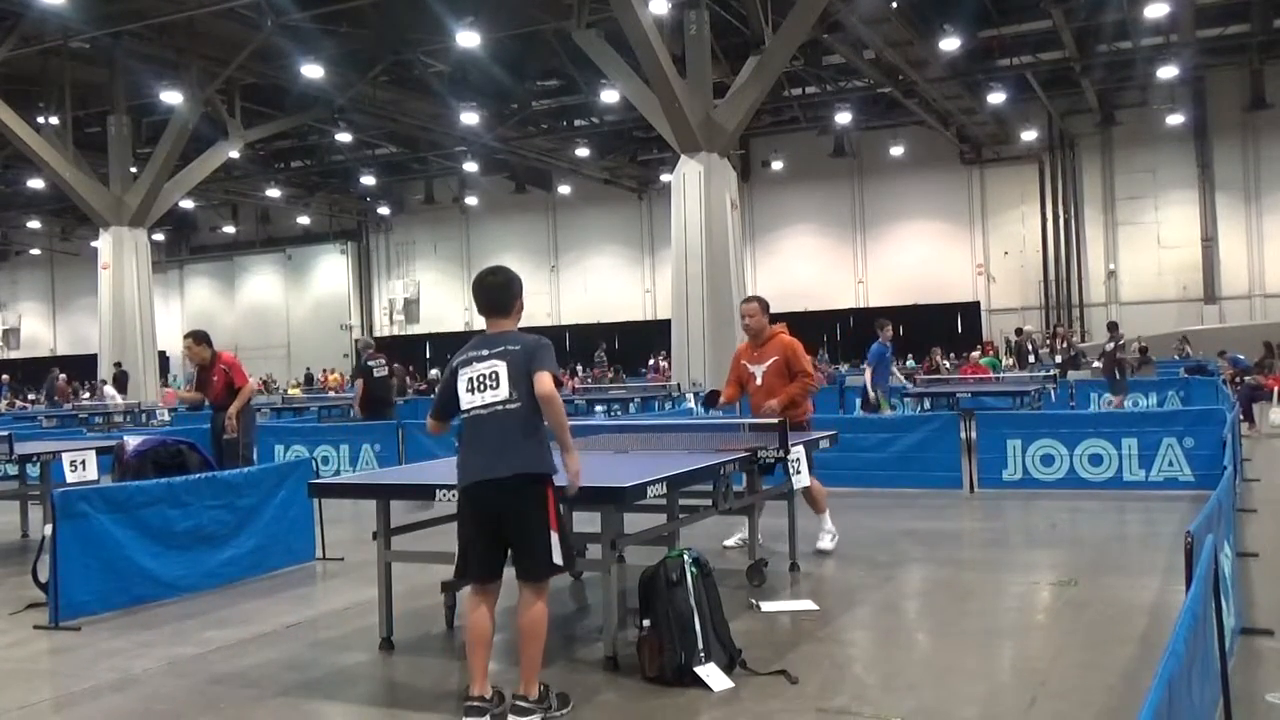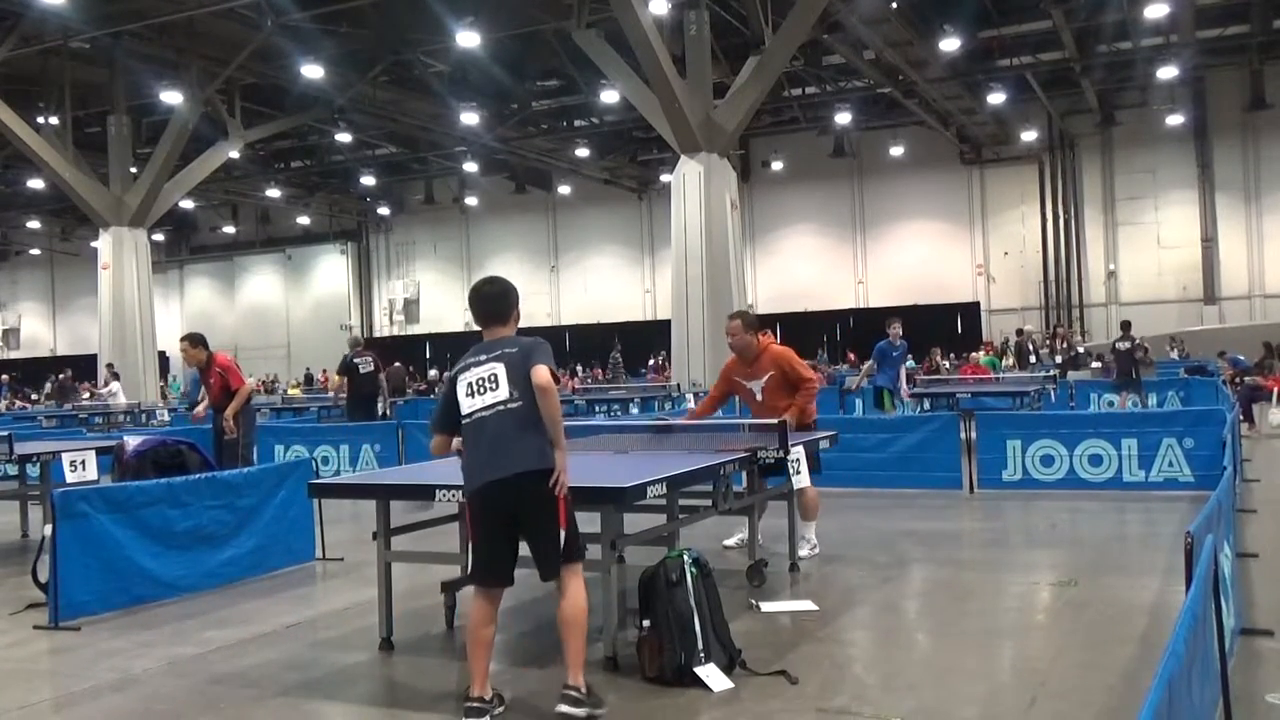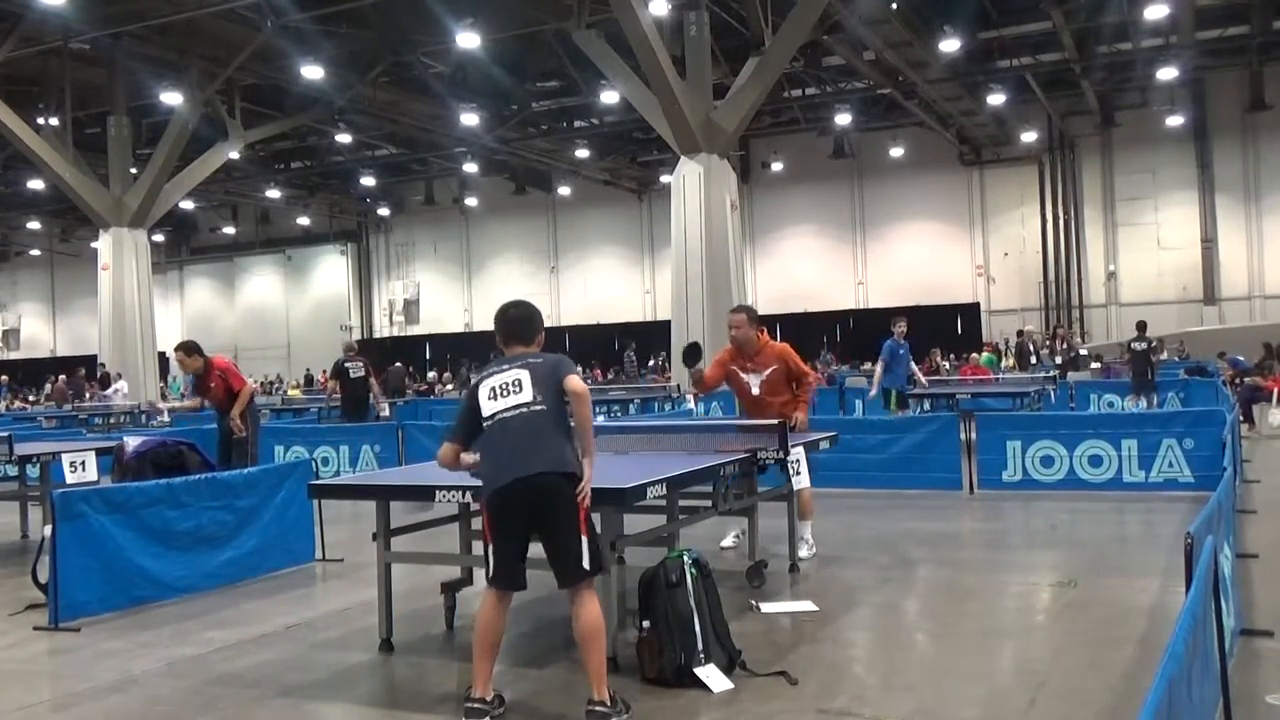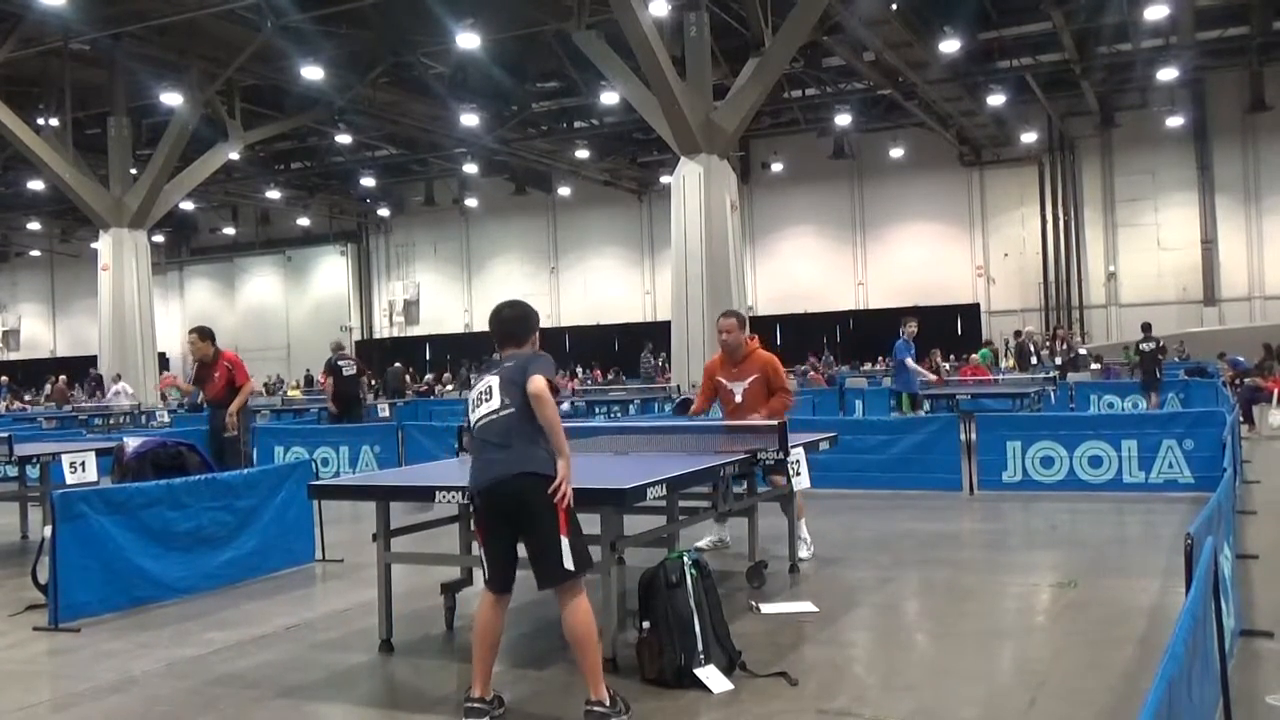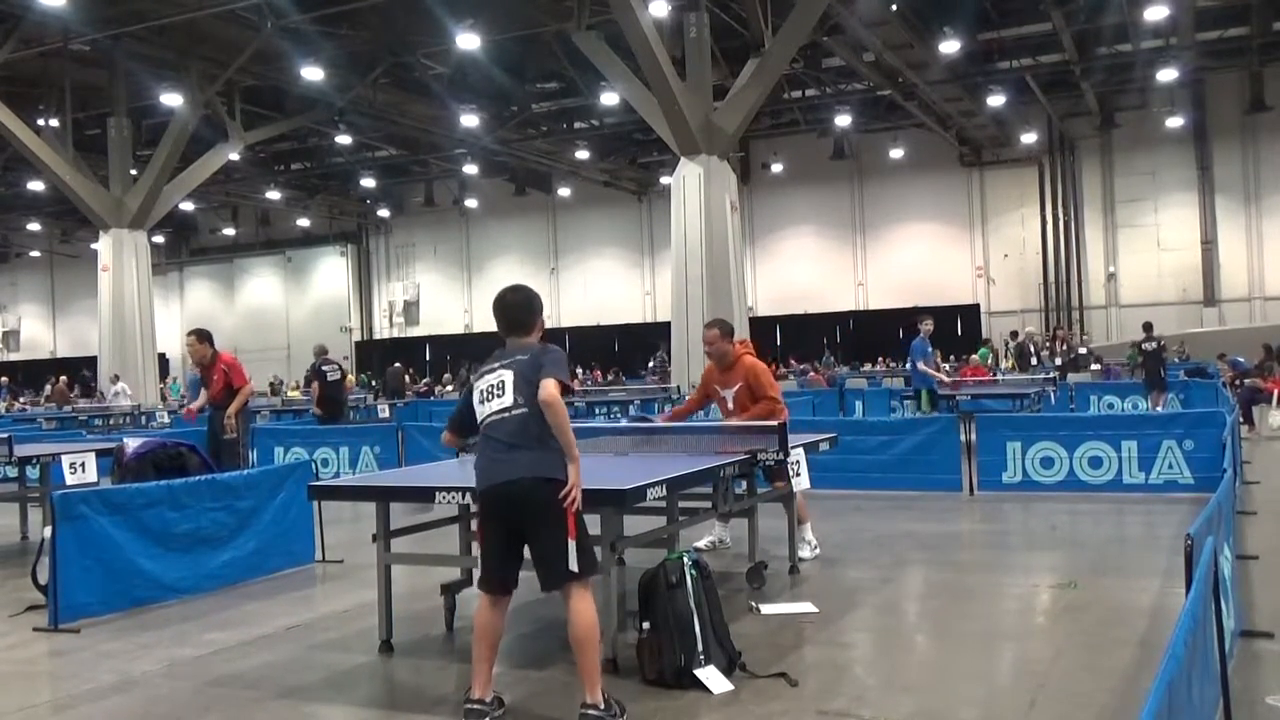
dt=0.3s
person 1, frame 1
left shoulder: (461, 359)
right shoulder: (534, 346)
left elbow: (434, 425)
right elbow: (544, 391)
right wrist: (568, 449)
left hip: (474, 483)
right hip: (526, 478)
left knee: (482, 589)
right knee: (535, 586)
person 1, frame 2
left shoulder: (461, 369)
right shoulder: (531, 348)
left elbow: (438, 444)
right elbow: (543, 383)
right wrist: (560, 449)
left hip: (482, 484)
right hip: (534, 473)
left knee: (486, 589)
right knee: (569, 574)
person 1, frame 3
left shoulder: (480, 382)
right shoulder: (555, 363)
left elbow: (446, 456)
right elbow: (578, 390)
left wrist: (472, 461)
right wrist: (587, 456)
left hip: (500, 488)
right hip: (555, 478)
left knee: (498, 590)
right knee: (583, 588)
person 1, frame 4
left shoulder: (480, 381)
right shoulder: (536, 361)
right elbow: (536, 393)
right wrist: (564, 456)
left hip: (485, 487)
right hip: (532, 479)
left knee: (496, 591)
right knee: (570, 588)
person 1, frame 5
left shoulder: (482, 374)
right shoulder: (548, 354)
left elbow: (451, 438)
right elbow: (549, 397)
right wrist: (573, 460)
left hip: (493, 487)
right hip: (543, 481)
left knee: (494, 592)
right knee: (576, 587)
person 2, frame 1
left shoulder: (787, 344)
right shoulder: (741, 353)
left elbow: (807, 378)
right elbow: (735, 386)
left wrist: (781, 401)
right wrist: (723, 398)
left hip: (793, 422)
left ankle: (827, 529)
right ankle: (749, 531)
person 2, frame 2
left shoulder: (780, 355)
right shoulder: (731, 367)
left elbow: (810, 383)
right elbow: (713, 399)
left wrist: (793, 412)
right wrist: (687, 420)
left hip: (798, 425)
left ankle: (809, 539)
right ankle: (749, 532)
person 2, frame 3
left shoulder: (780, 352)
right shoulder: (726, 358)
left elbow: (806, 379)
right elbow: (709, 384)
left wrist: (802, 408)
right wrist: (698, 376)
left hip: (786, 425)
left ankle: (806, 538)
right ankle: (739, 529)
person 2, frame 4
left shoulder: (765, 360)
right shoulder: (714, 366)
left elbow: (784, 394)
right elbow: (704, 398)
left wrist: (764, 415)
right wrist: (693, 410)
left knee: (779, 482)
left ankle: (802, 538)
right ankle: (720, 535)
person 2, frame 5
left shoulder: (752, 367)
right shoulder: (711, 371)
left elbow: (772, 403)
right elbow: (697, 401)
left wrist: (741, 419)
right wrist: (669, 417)
left knee: (782, 486)
left ankle: (807, 539)
right ankle: (720, 534)
